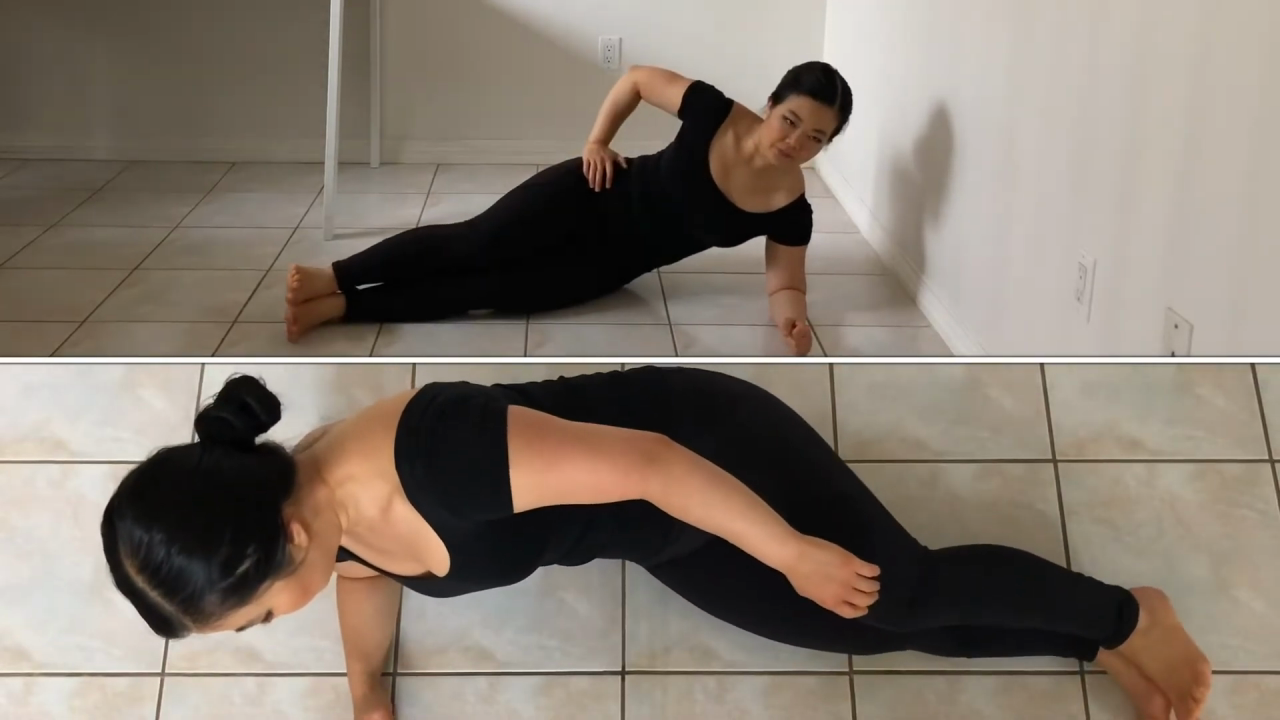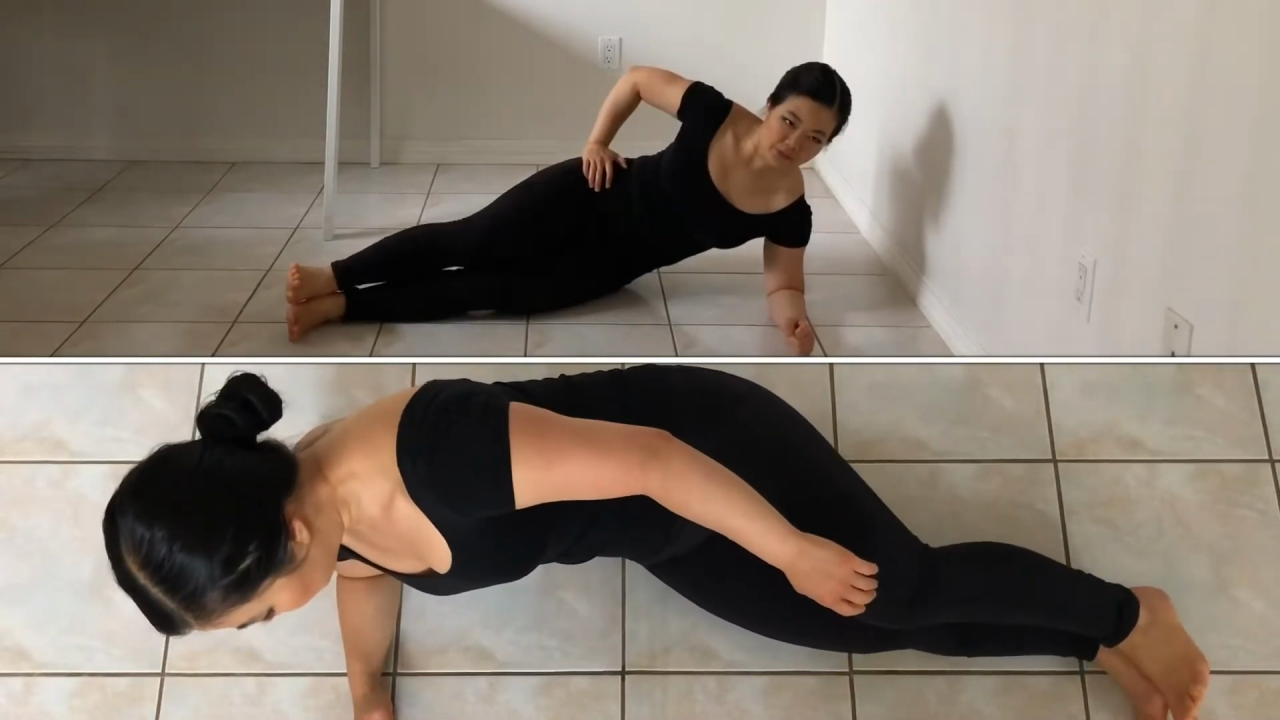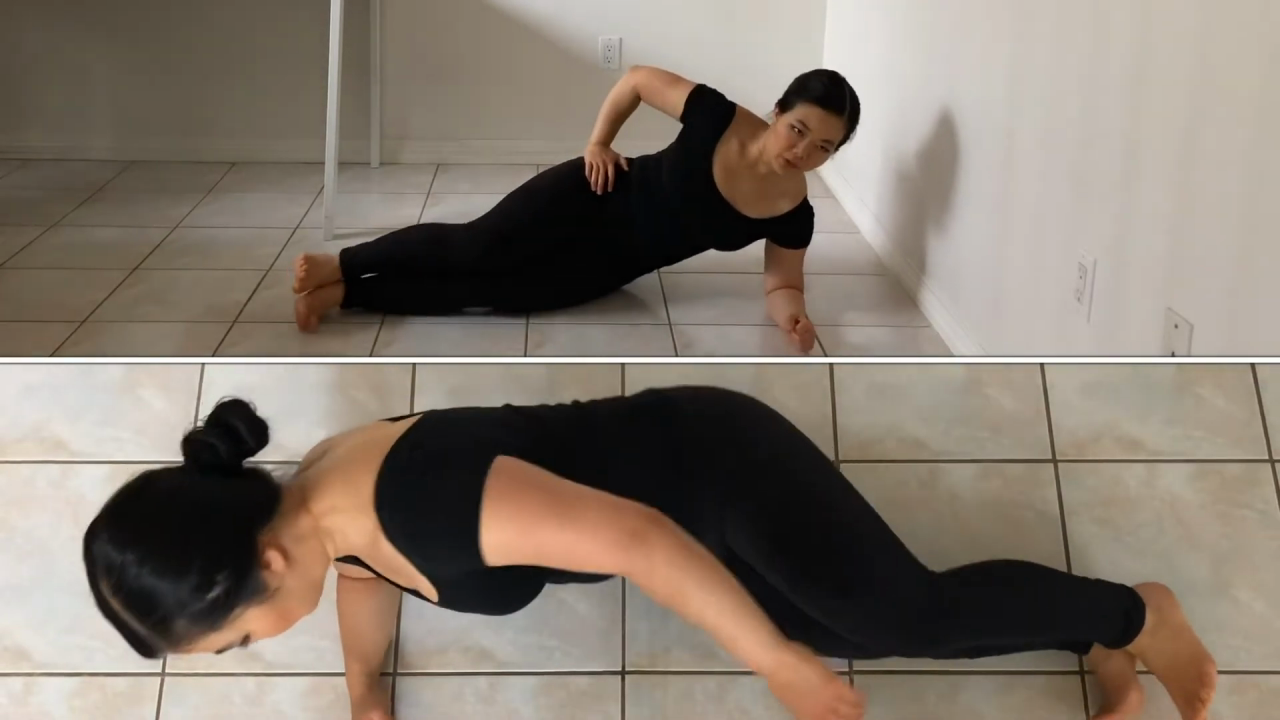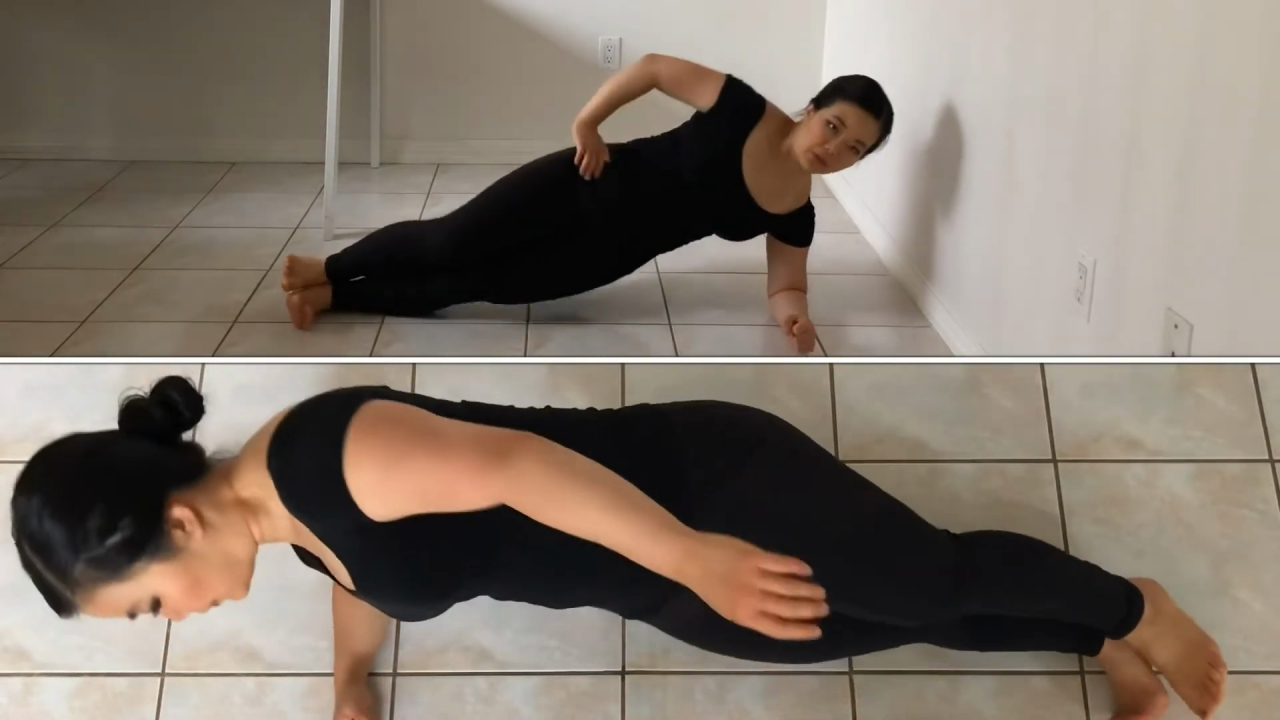
dt=0.4s
person 1, frame 1
left shoulder: (427, 458)
right shoulder: (310, 508)
left elbow: (651, 462)
left wrist: (795, 553)
left hip: (704, 446)
right hip: (661, 542)
left knee: (904, 591)
right knee: (869, 627)
left ankle: (1126, 618)
person 1, frame 2
left shoulder: (431, 453)
right shoulder: (306, 503)
left elbow: (652, 457)
right elbow: (368, 571)
left wrist: (793, 550)
left hip: (703, 443)
right hip: (662, 540)
left knee: (905, 586)
right knee: (867, 626)
left ankle: (1126, 615)
person 1, frame 3
left shoulder: (414, 492)
right shoulder: (307, 516)
left elbow: (635, 536)
left hip: (717, 465)
right hip: (673, 528)
left knee: (909, 616)
left ankle: (1132, 613)
person 1, frame 4
left shoulder: (314, 453)
right shoulder: (286, 511)
left elbow: (511, 462)
left wrist: (693, 557)
left hip: (705, 483)
right hip: (659, 579)
left knee: (932, 579)
left ankle: (1135, 610)
person 2, frame 1
left shoulder: (790, 208)
right shoulder: (715, 112)
left elbow: (784, 283)
right elbow: (637, 79)
left wrist: (794, 320)
right wrist: (596, 142)
left hip: (614, 261)
right hip: (595, 195)
left knee: (490, 290)
right knee: (474, 244)
left ankle: (340, 307)
right ankle: (333, 277)
person 2, frame 2
left shoulder: (789, 209)
right shoulder: (713, 113)
left elbow: (783, 284)
right elbow: (637, 79)
left wrist: (795, 320)
right wrist: (597, 142)
left hip: (615, 260)
right hip: (594, 196)
left knee: (488, 291)
right knee: (472, 242)
left ankle: (340, 306)
right ankle: (333, 276)
person 2, frame 3
left shoulder: (793, 213)
right shoulder: (717, 117)
left elbow: (782, 284)
right elbow: (637, 79)
left wrist: (794, 317)
right wrist: (597, 144)
left hip: (613, 261)
right hip: (594, 197)
left knee: (487, 290)
right knee: (474, 249)
left ankle: (343, 294)
right ankle: (339, 264)
person 2, frame 4
left shoulder: (795, 213)
right shoulder: (745, 110)
left elbow: (784, 286)
right elbow: (653, 67)
left wrist: (796, 318)
right wrist: (585, 124)
left hip: (613, 248)
right hip: (592, 184)
left knee: (479, 283)
right knee: (450, 241)
left ankle: (331, 297)
right ankle: (326, 268)
